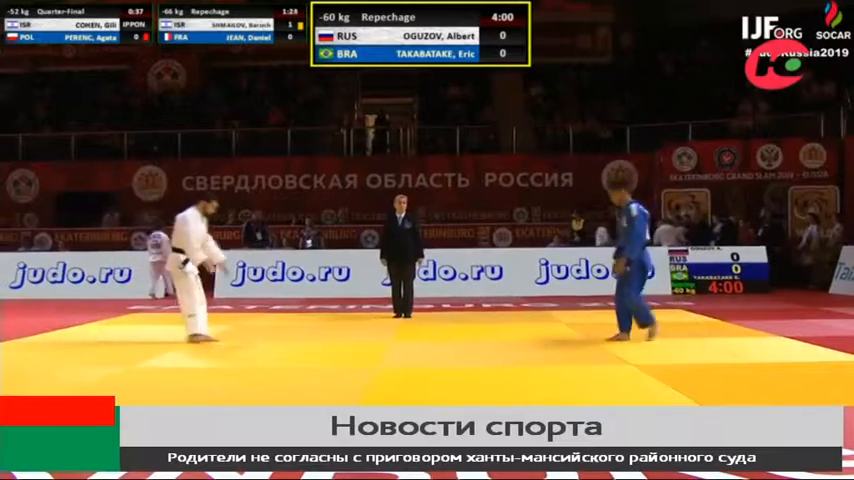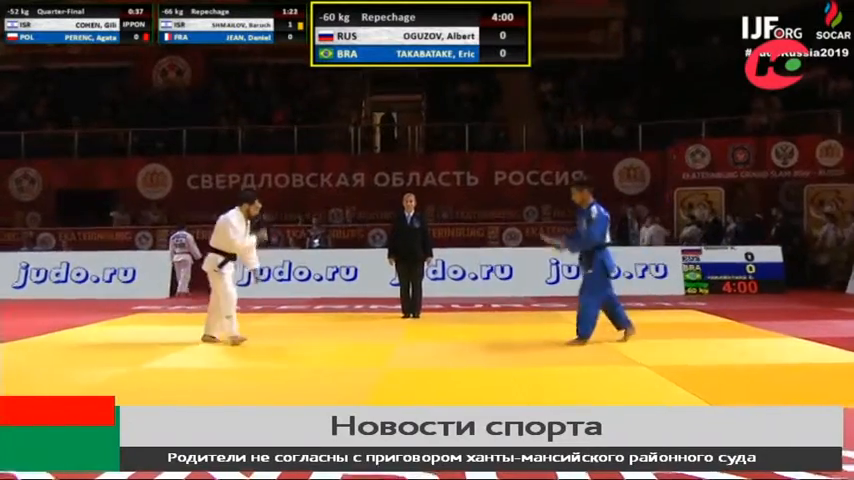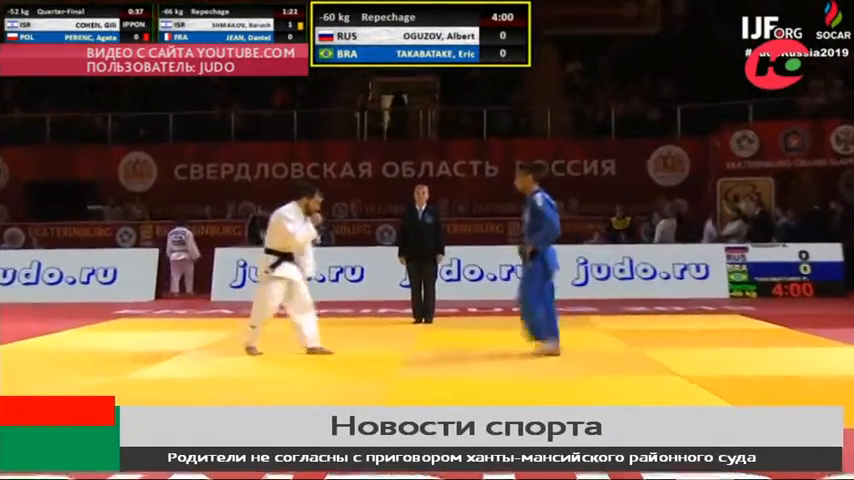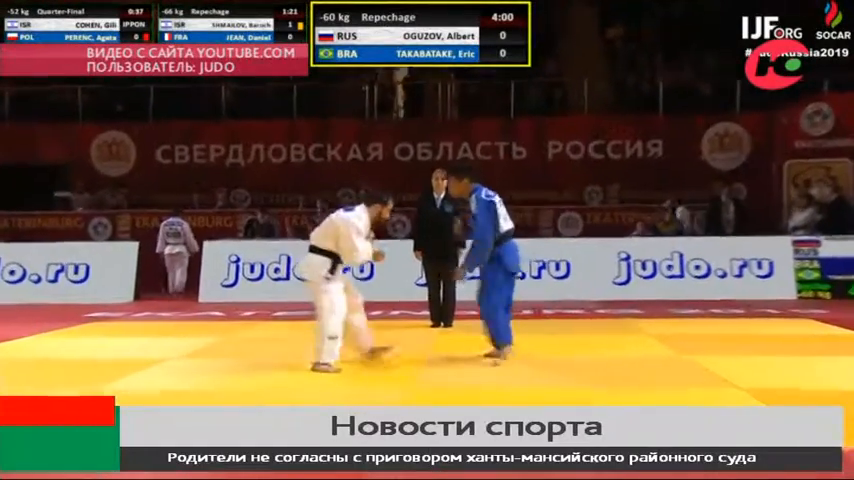
dt=0.7s
person 1, frame 1
left shoulder: (635, 211)
right shoulder: (625, 210)
left elbow: (636, 238)
left wrist: (624, 258)
right wrist: (619, 259)
left hip: (636, 261)
right hip: (629, 260)
left knee: (631, 296)
right knee: (621, 297)
left ankle: (650, 323)
right ankle: (624, 331)
person 1, frame 2
left shoulder: (597, 213)
right shoulder: (584, 212)
left elbow: (592, 239)
right elbow: (578, 235)
left wrist: (565, 244)
right wrist: (560, 241)
left hip: (597, 260)
right hip: (592, 260)
left knee: (588, 298)
right knee: (606, 296)
left ankle: (583, 336)
right ankle: (627, 326)
person 1, frame 3
left shoulder: (540, 200)
right shoulder: (533, 199)
left elbow: (552, 228)
left wrist: (532, 244)
right wrist: (528, 245)
left hip: (540, 258)
right hip: (538, 257)
left knee: (530, 300)
right knee: (543, 302)
left ankle: (546, 340)
right ankle: (550, 342)
person 1, frame 4
left shoulder: (479, 201)
right shoulder: (483, 195)
left elbow: (483, 238)
left wrist: (466, 267)
left hip: (499, 256)
right hip: (502, 253)
left knee: (489, 301)
right knee: (497, 301)
left ankle: (505, 345)
right ankle: (501, 347)
person 2, frame 1
left shoulder: (201, 219)
right shoulder: (187, 218)
left elbow: (207, 242)
right elbow: (189, 243)
left wrist: (219, 261)
right wrist: (203, 261)
left hip: (190, 262)
right hip: (181, 262)
left knee: (198, 298)
right knee: (190, 297)
person 2, frame 2
left shoulder: (244, 220)
right shoulder: (229, 220)
left elbow: (246, 244)
right elbow: (238, 244)
left wrist: (254, 267)
right wrist: (256, 238)
left hip: (225, 263)
right hip: (217, 263)
left knee: (219, 300)
right knee: (228, 297)
person 2, frame 3
left shoulder: (303, 217)
right shoulder: (284, 214)
left elbow: (305, 247)
right elbow: (296, 240)
left wrist: (307, 274)
right wrist: (311, 225)
left hip: (291, 266)
right hip: (274, 266)
left knee: (305, 305)
right knee: (265, 307)
left ankle: (313, 345)
right ankle: (251, 343)
person 2, frame 4
left shoulder: (360, 218)
right shoulder: (352, 220)
left elbow: (352, 252)
right elbow: (352, 256)
left wrist: (370, 254)
right wrist: (369, 246)
left hip: (329, 267)
right hip: (320, 267)
left knee: (353, 303)
right knee: (333, 310)
left ankle: (368, 348)
right ankle: (323, 361)
person 3, frame 1
left shoulder: (411, 220)
right shoulder: (389, 220)
left elbow: (417, 238)
right elbow: (384, 238)
left wrist: (420, 255)
right wrist: (383, 255)
left hip: (408, 257)
right hip: (393, 257)
left knee: (408, 285)
right knee: (395, 285)
left ankle: (407, 311)
right ankle: (398, 311)
person 3, frame 2
left shoulder: (420, 219)
right shoulder: (398, 219)
left elbow: (426, 237)
right elbow: (392, 238)
left wrist: (428, 254)
right wrist: (391, 255)
left hip: (417, 257)
right hip: (401, 257)
left knee: (416, 284)
right knee: (404, 285)
left ankle: (416, 311)
right ankle: (406, 311)
person 3, frame 3
left shoulder: (433, 212)
right shoulder: (408, 213)
left elbow: (439, 233)
right elbow: (403, 234)
left wrist: (440, 251)
right wrist: (401, 253)
left hip: (429, 255)
right hip: (412, 255)
left knee: (429, 286)
right knee: (415, 287)
left ankle: (428, 316)
right ankle: (418, 316)
person 3, frame 4
left shoulder: (452, 201)
right shoulder: (424, 202)
right elbow: (418, 226)
left wrist: (460, 245)
right wrist: (417, 247)
left hip: (449, 250)
right hip: (430, 250)
left knee: (449, 285)
right knee: (433, 286)
left ankle: (447, 319)
right ankle: (435, 319)
